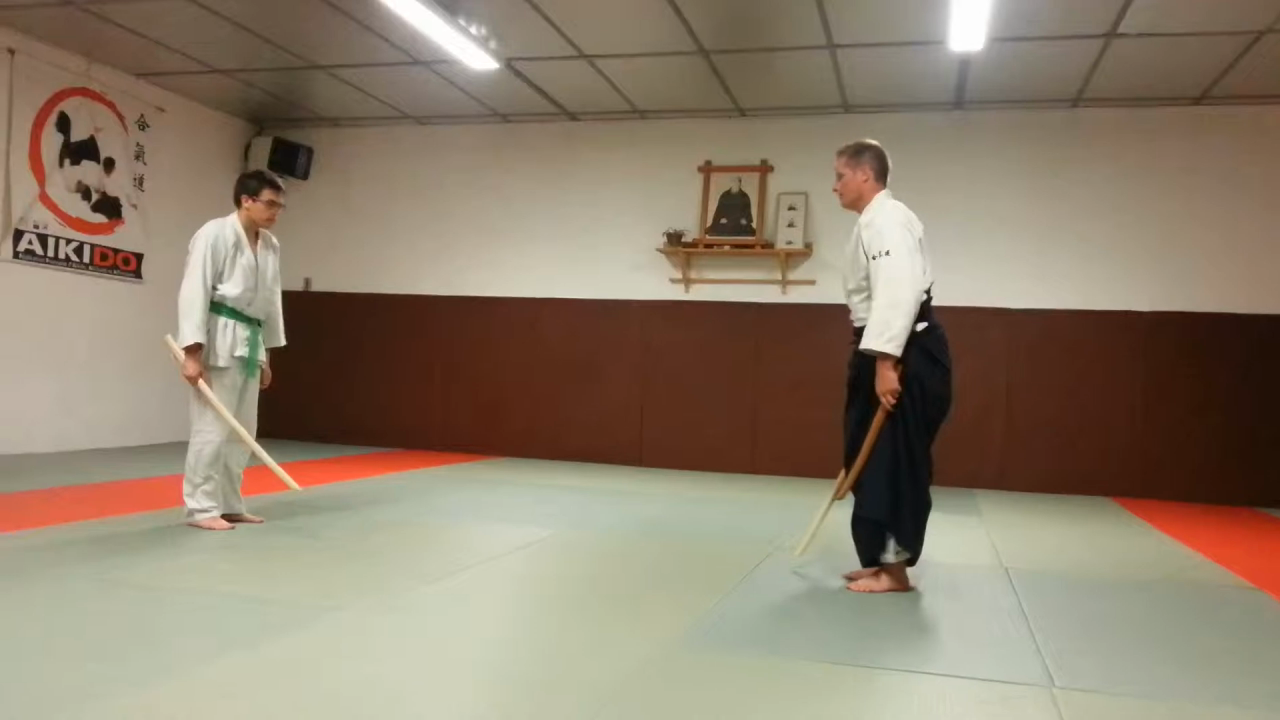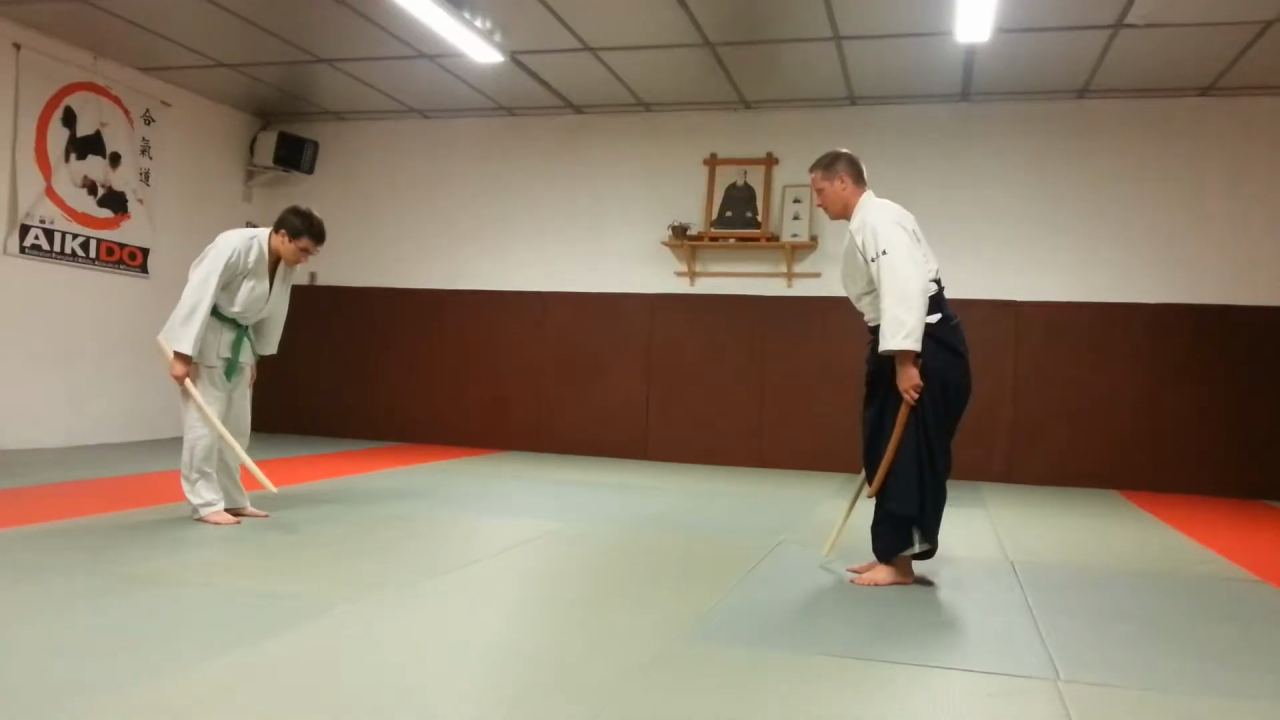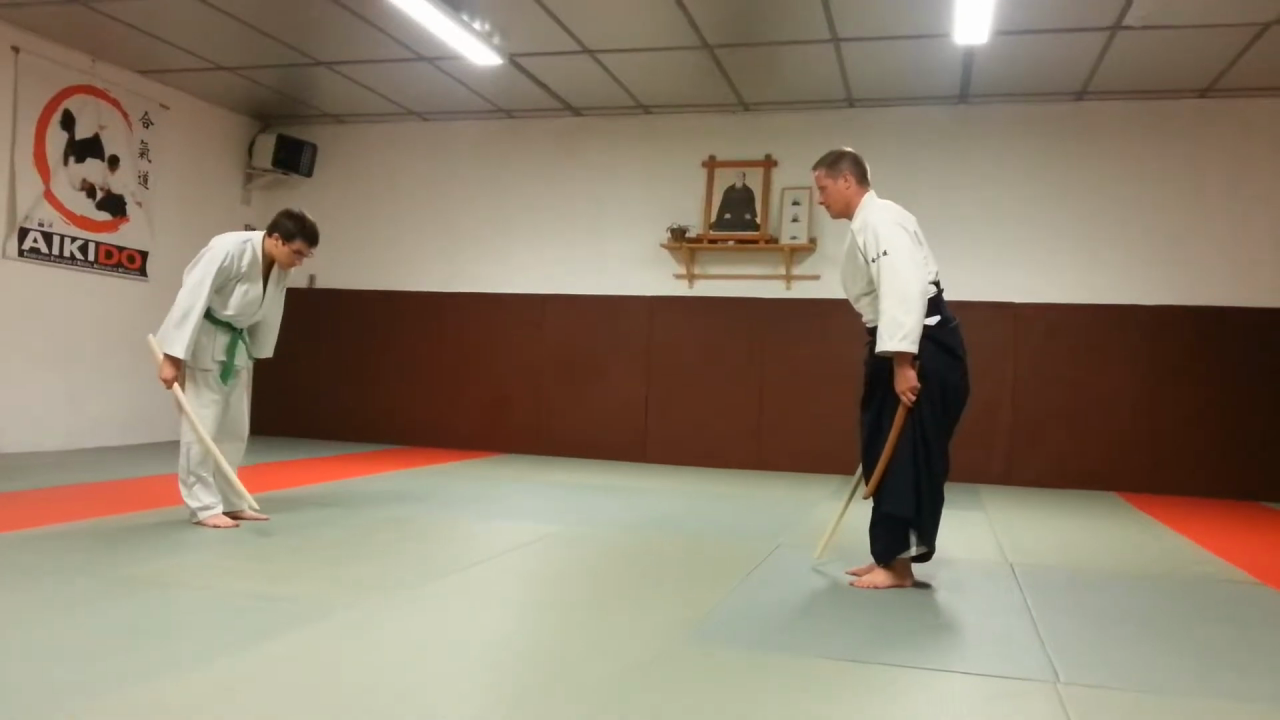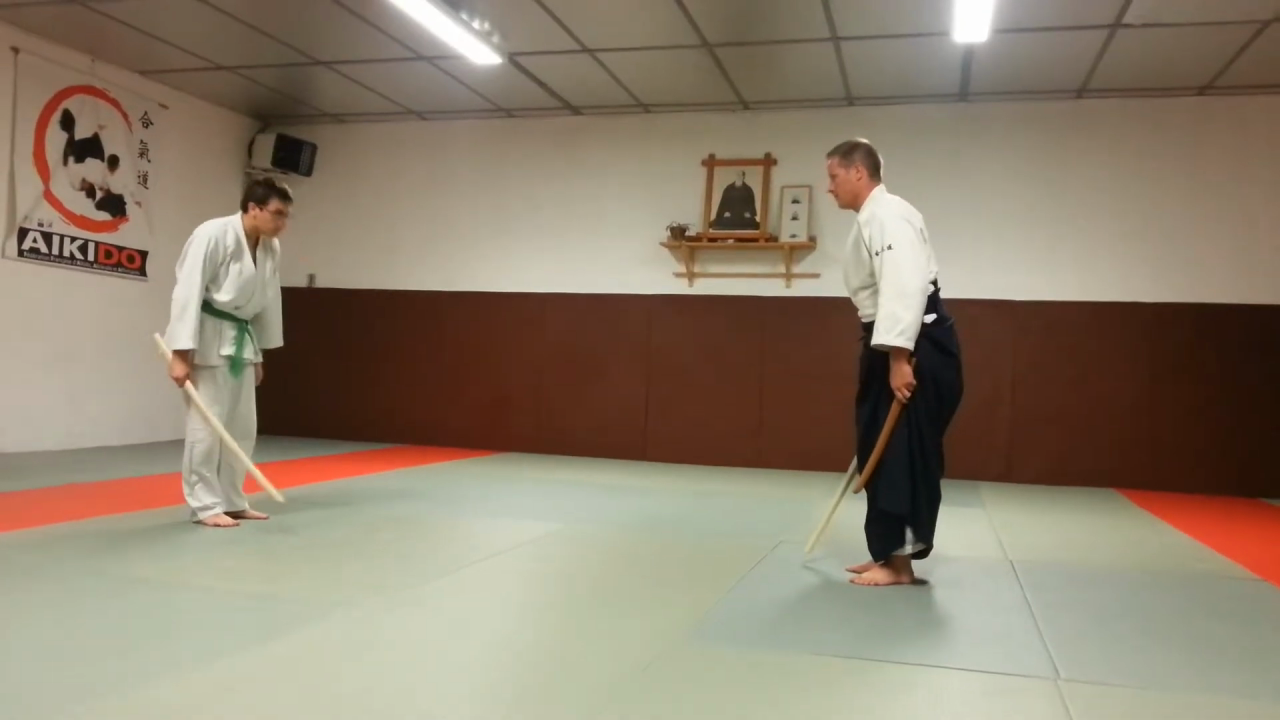
dt=0.4s
person 1, frame 1
left shoulder: (888, 219)
right shoulder: (874, 222)
left elbow: (898, 293)
left wrist: (887, 364)
left hip: (906, 356)
right hip: (889, 352)
left knee: (894, 459)
right knee: (873, 458)
left ankle: (892, 568)
right ankle: (883, 560)
person 1, frame 2
left shoulder: (879, 219)
right shoulder: (866, 225)
left elbow: (906, 289)
left wrist: (906, 362)
right wrist: (893, 359)
left hip: (926, 347)
right hip: (906, 345)
left knee: (911, 453)
right knee: (888, 452)
left ankle: (900, 561)
right ankle: (893, 553)
person 1, frame 3
left shoulder: (881, 219)
right shoulder: (866, 225)
left elbow: (905, 291)
left wrist: (904, 363)
right wrist: (894, 360)
left hip: (923, 351)
right hip: (903, 347)
left knee: (908, 456)
right knee: (886, 455)
left ankle: (899, 565)
right ankle: (891, 555)
person 1, frame 4
left shoulder: (888, 214)
right shoulder: (872, 219)
left elbow: (905, 288)
left wrist: (900, 359)
left hip: (916, 348)
right hip: (896, 345)
left knee: (904, 453)
right knee: (881, 451)
left ankle: (900, 562)
right ankle: (890, 553)
person 2, frame 1
left shoulder: (270, 245)
right shoulder: (214, 234)
right elbow: (195, 292)
left wrist: (266, 355)
right wrist: (192, 352)
left hip: (249, 343)
right hip: (218, 341)
left knee: (241, 430)
right knee: (212, 427)
left ankle: (228, 505)
right ankle: (202, 508)
person 2, frame 2
left shoulder: (287, 264)
right shoulder: (235, 246)
right elbow: (198, 295)
left wrist: (254, 359)
right wrist: (182, 356)
left hip: (237, 343)
right hip: (204, 340)
left knee: (236, 424)
right knee: (204, 422)
left ankle: (231, 499)
right ankle: (206, 503)
person 2, frame 3
left shoulder: (281, 267)
right shoulder: (229, 249)
right elbow: (191, 300)
left wrist: (250, 358)
right wrist: (173, 358)
left hip: (234, 345)
right hip: (202, 343)
left knee: (235, 428)
right knee: (203, 425)
left ankle: (229, 502)
right ankle: (204, 506)
person 2, frame 4
left shoulder: (271, 248)
right shoulder: (212, 235)
right elbow: (187, 294)
left wrist: (259, 355)
right wrist: (181, 355)
left hip: (240, 341)
right hip: (208, 340)
left knee: (243, 427)
right knee: (205, 426)
left ankle: (232, 501)
right ankle: (206, 506)
